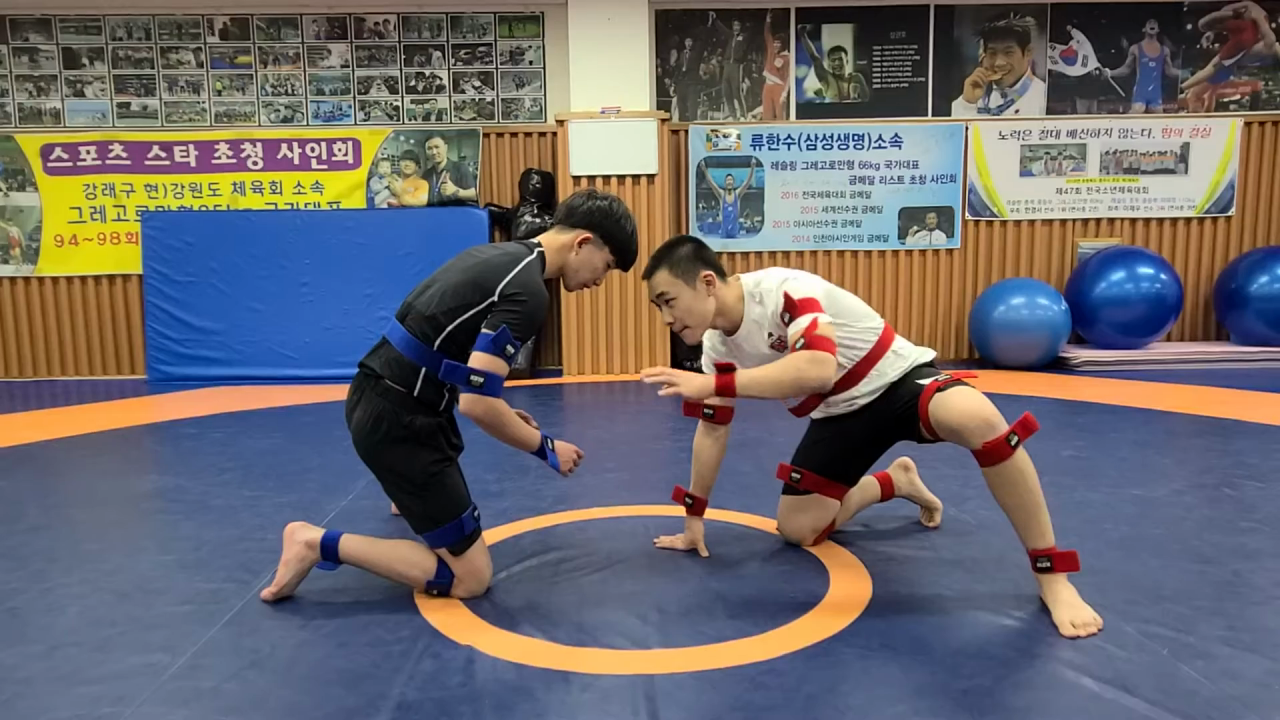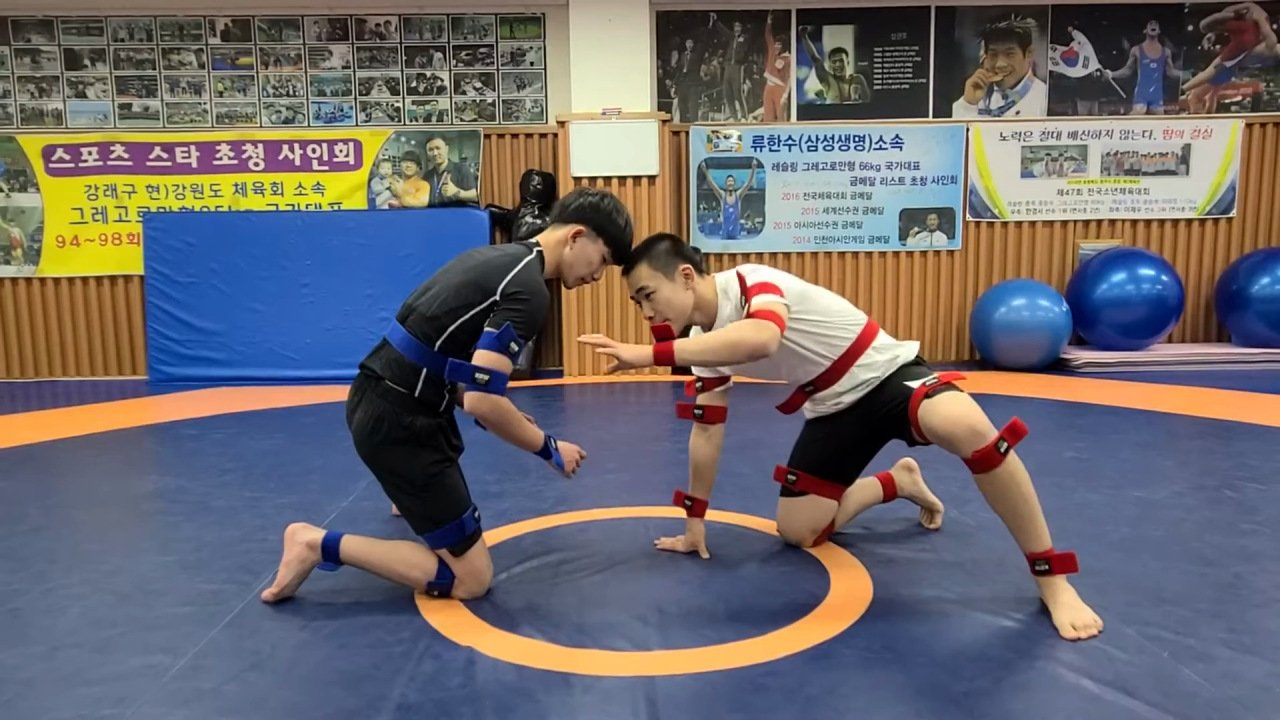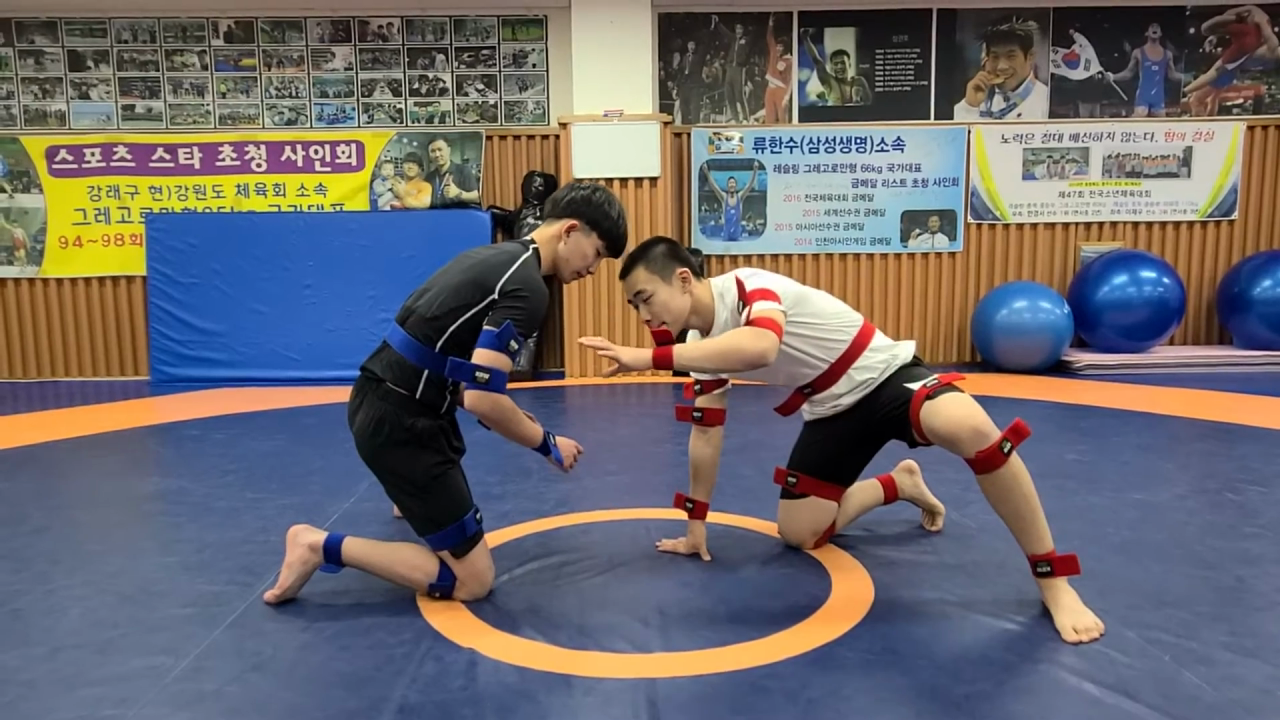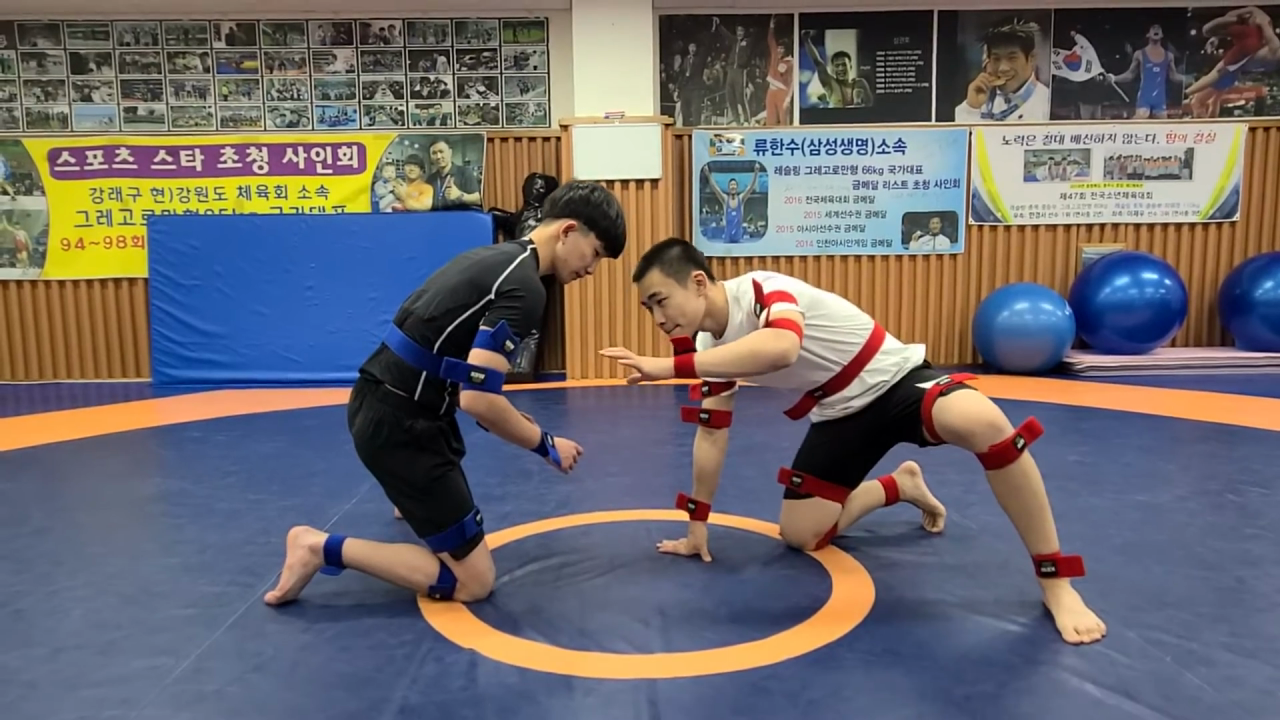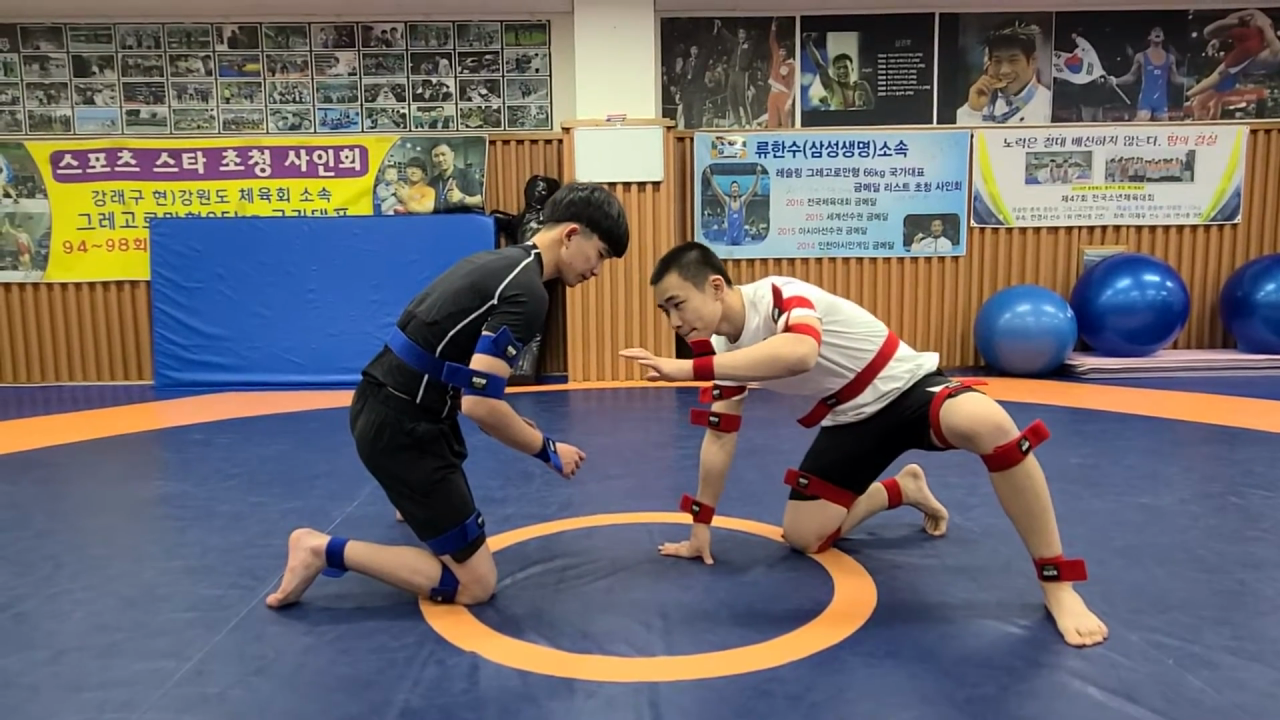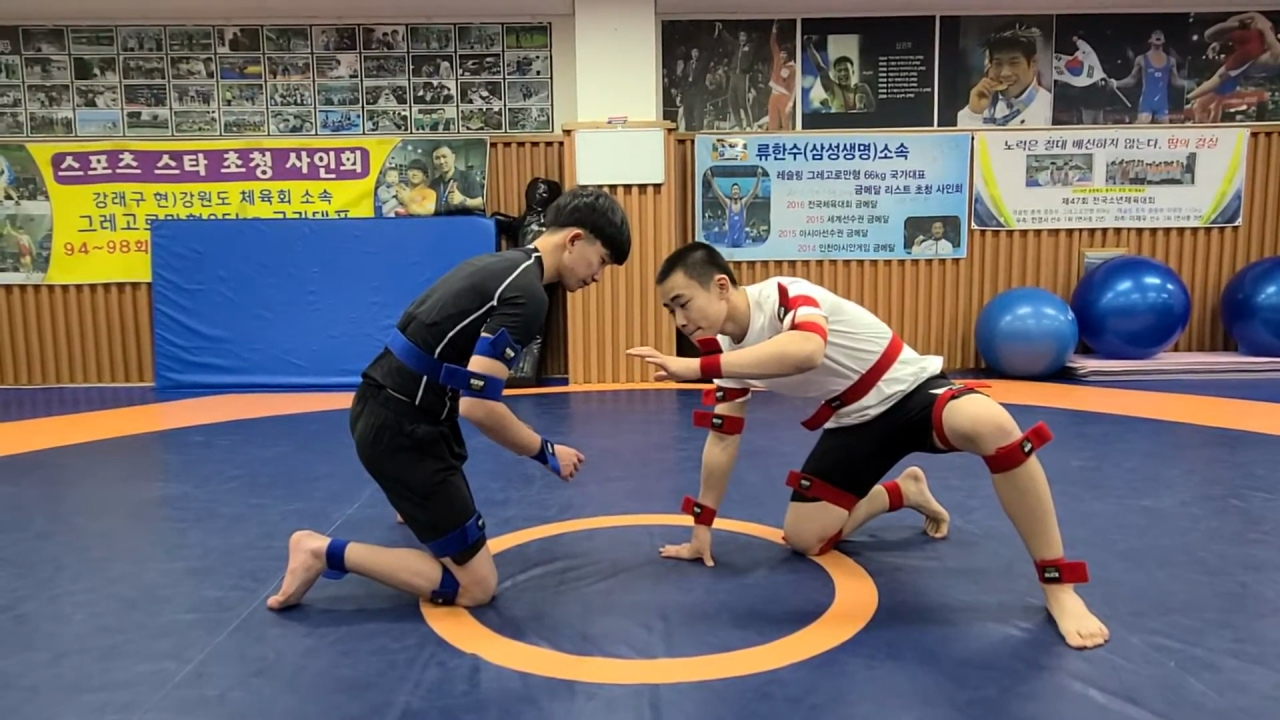
dt=0.4s
person 1, frame 1
left shoulder: (782, 291)
right shoulder: (716, 343)
left elbow: (820, 369)
right elbow: (711, 428)
left wrist: (712, 385)
right wrist: (693, 519)
left hip: (898, 379)
right hip: (840, 413)
left knee: (977, 419)
right knee: (797, 530)
left ankle: (1053, 577)
right ankle: (896, 482)
person 1, frame 2
left shoulder: (750, 282)
right shoulder: (703, 340)
left elbow: (762, 338)
right elbow: (707, 430)
left wrist: (650, 354)
right wrist: (695, 522)
left hip: (886, 375)
right hip: (833, 411)
left knee: (968, 429)
right knee: (797, 532)
left ankle: (1052, 579)
right ankle: (898, 482)
person 1, frame 3
left shoulder: (747, 286)
right shoulder: (701, 342)
left elbow: (761, 347)
right elbow: (706, 433)
left wrist: (649, 358)
right wrist: (696, 523)
left hip: (886, 376)
right hip: (833, 412)
left knee: (971, 430)
right knee: (798, 534)
left ankle: (1054, 582)
right ankle: (899, 483)
person 1, frame 4
left shoulder: (761, 290)
right shoulder: (709, 343)
left elbow: (781, 348)
right elbow: (711, 434)
left wrist: (671, 366)
right wrist: (697, 526)
left hip: (895, 380)
right hip: (841, 415)
left knee: (984, 424)
right knee: (800, 536)
left ankle: (1056, 582)
right ankle: (899, 486)
person 1, frame 5
left shoulder: (778, 295)
right shoulder: (724, 348)
left elbow: (800, 353)
right elbow: (720, 437)
left wrist: (689, 368)
right wrist: (700, 527)
left hip: (907, 387)
right hip: (850, 421)
left knee: (988, 425)
right knee: (803, 537)
left ankle: (1057, 585)
right ankle: (902, 488)
person 1, frame 6
left shoulder: (784, 295)
right shoulder: (726, 347)
left elbow: (808, 350)
right elbow: (722, 438)
left wrist: (695, 367)
right wrist: (702, 528)
left hip: (909, 390)
right hip: (853, 423)
left knee: (991, 426)
right knee: (804, 539)
left ankle: (1059, 588)
right ankle: (903, 492)
person 2, frame 1
left shoulder: (500, 254)
right shoulder: (527, 290)
right elbow: (476, 402)
left wrist: (499, 415)
right wrist: (546, 449)
left hip: (379, 396)
right hip: (397, 418)
right knee: (470, 577)
left ankle: (413, 496)
right ankle: (319, 543)
person 2, frame 2
left shoulder: (499, 256)
right shoulder: (527, 290)
right elbow: (482, 401)
left wrist: (503, 417)
right wrist: (550, 449)
left hip: (378, 397)
right hip: (398, 419)
right knee: (470, 579)
left ankle: (413, 496)
right ankle: (319, 544)
person 2, frame 3
left shoulder: (496, 256)
right shoulder: (526, 287)
right elbow: (482, 398)
left wrist: (504, 416)
right wrist: (547, 444)
left hip: (380, 399)
right hip: (399, 421)
right knee: (472, 579)
left ankle: (416, 498)
right ankle: (323, 546)
person 2, frame 4
left shoulder: (495, 256)
right shoulder: (523, 287)
right elbow: (478, 398)
left wrist: (503, 418)
right wrist: (546, 445)
left hip: (380, 401)
right hip: (398, 422)
right knee: (473, 581)
left ankle: (415, 498)
right ankle: (323, 548)
person 2, frame 5
left shoulder: (500, 261)
right shoulder: (526, 292)
right elbow: (479, 403)
left wrist: (508, 423)
right wrist: (548, 451)
left hip: (384, 405)
right hip: (400, 425)
right knee: (475, 584)
left ankle: (417, 500)
right ankle: (325, 550)
person 2, frame 6
left shoulder: (500, 264)
right shoulder: (525, 294)
right elbow: (477, 405)
left wrist: (509, 429)
right wrist: (546, 453)
left hip: (383, 406)
right hip: (400, 427)
right knee: (475, 586)
left ankle: (417, 502)
right ankle: (325, 552)
